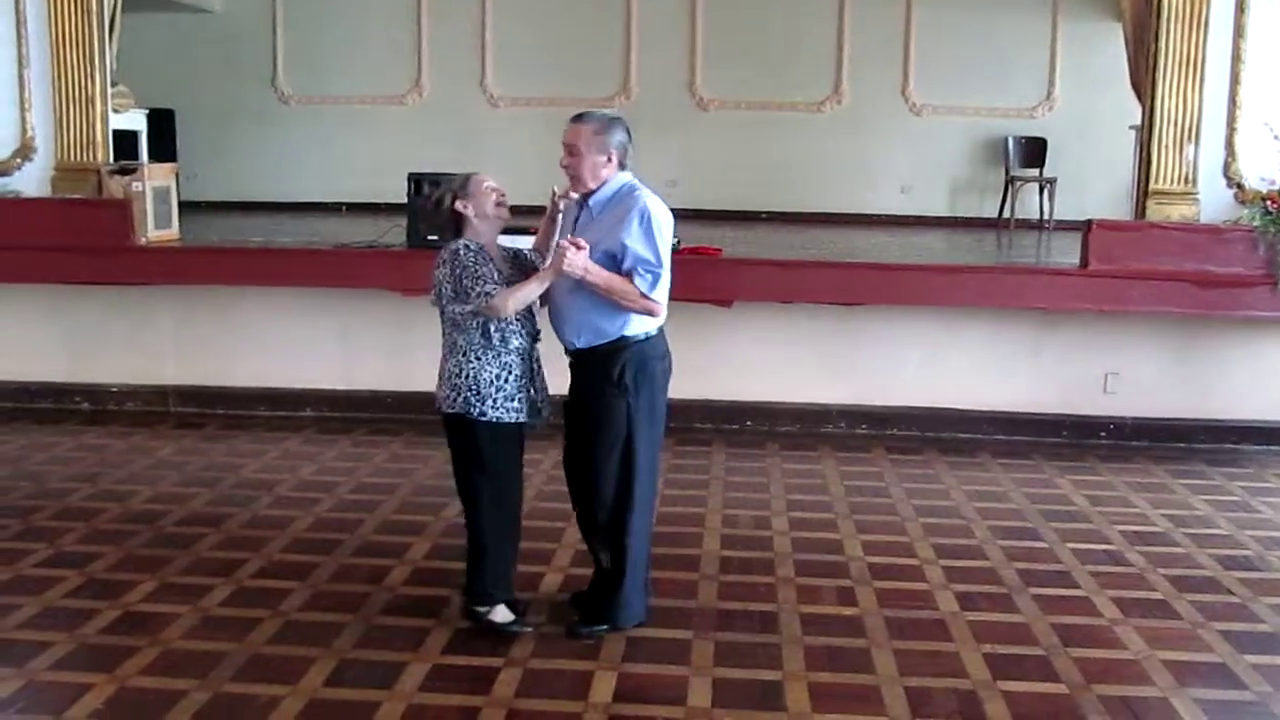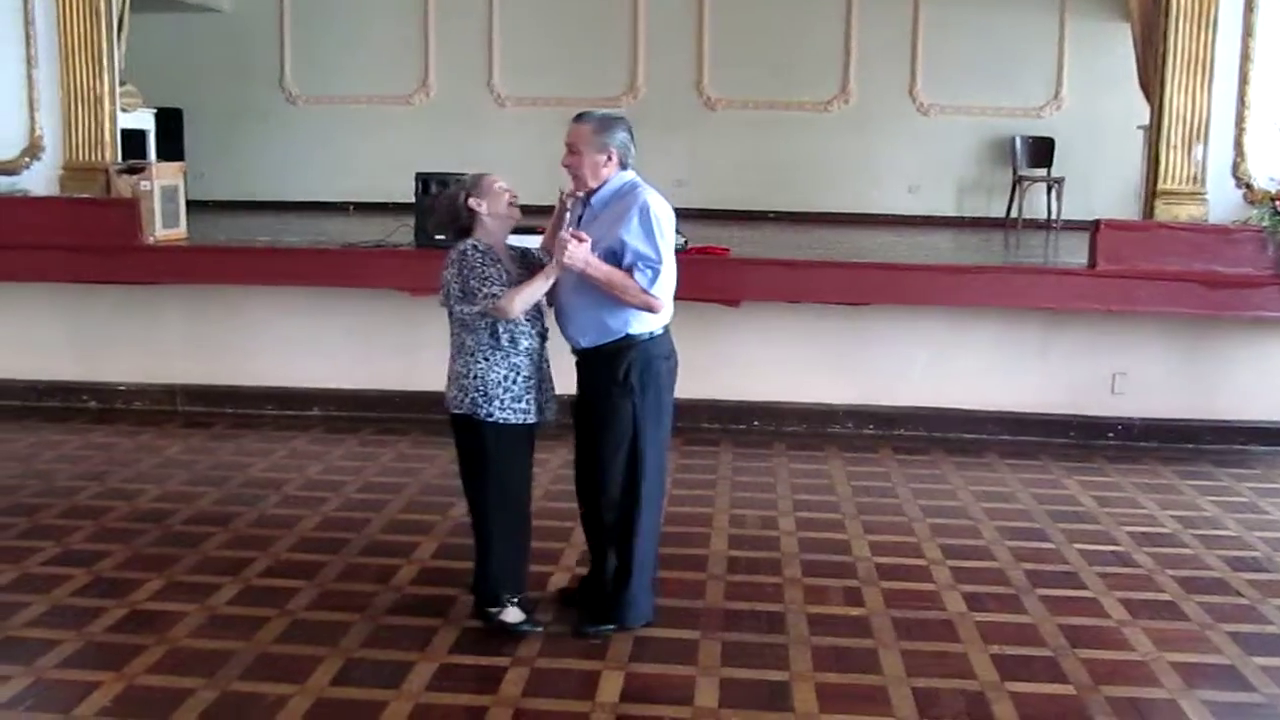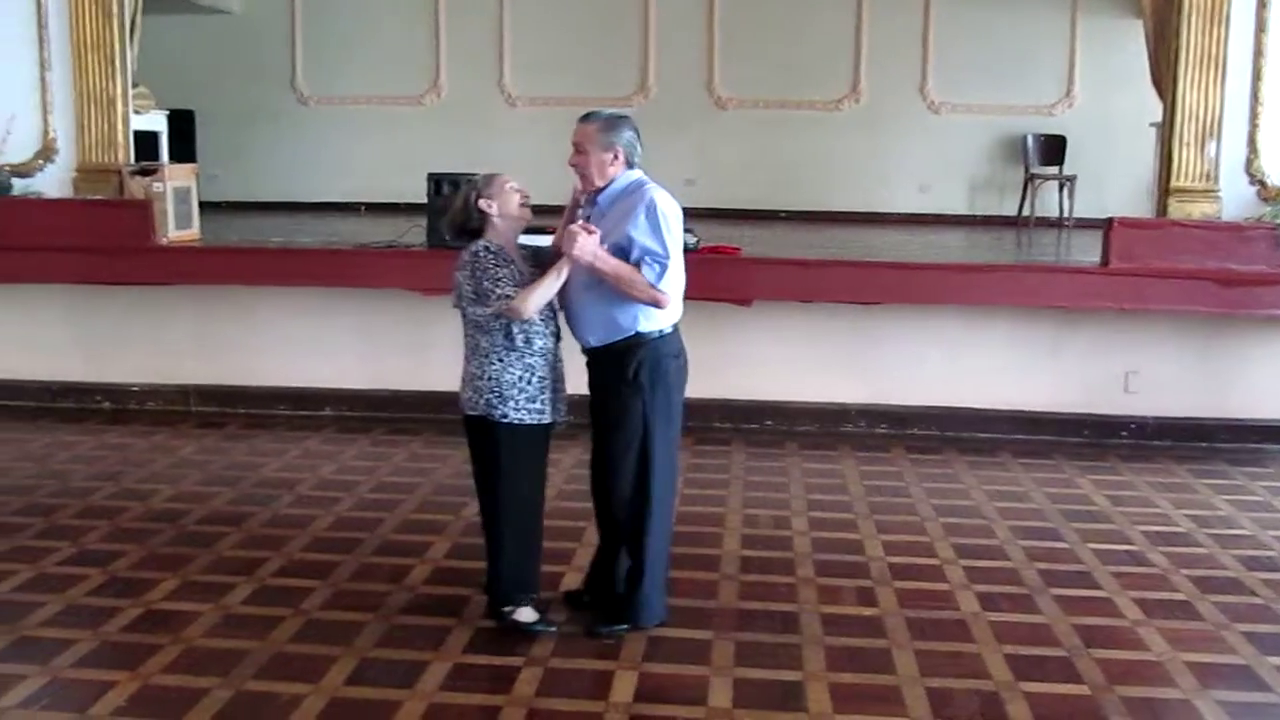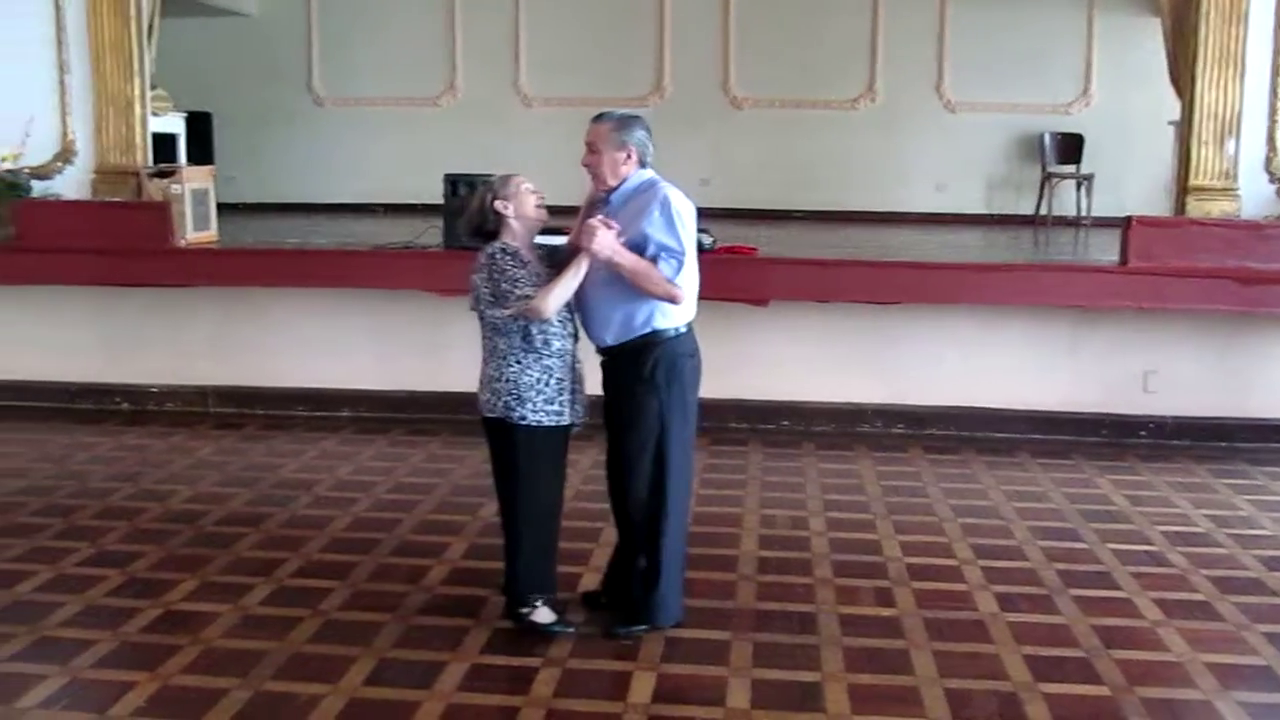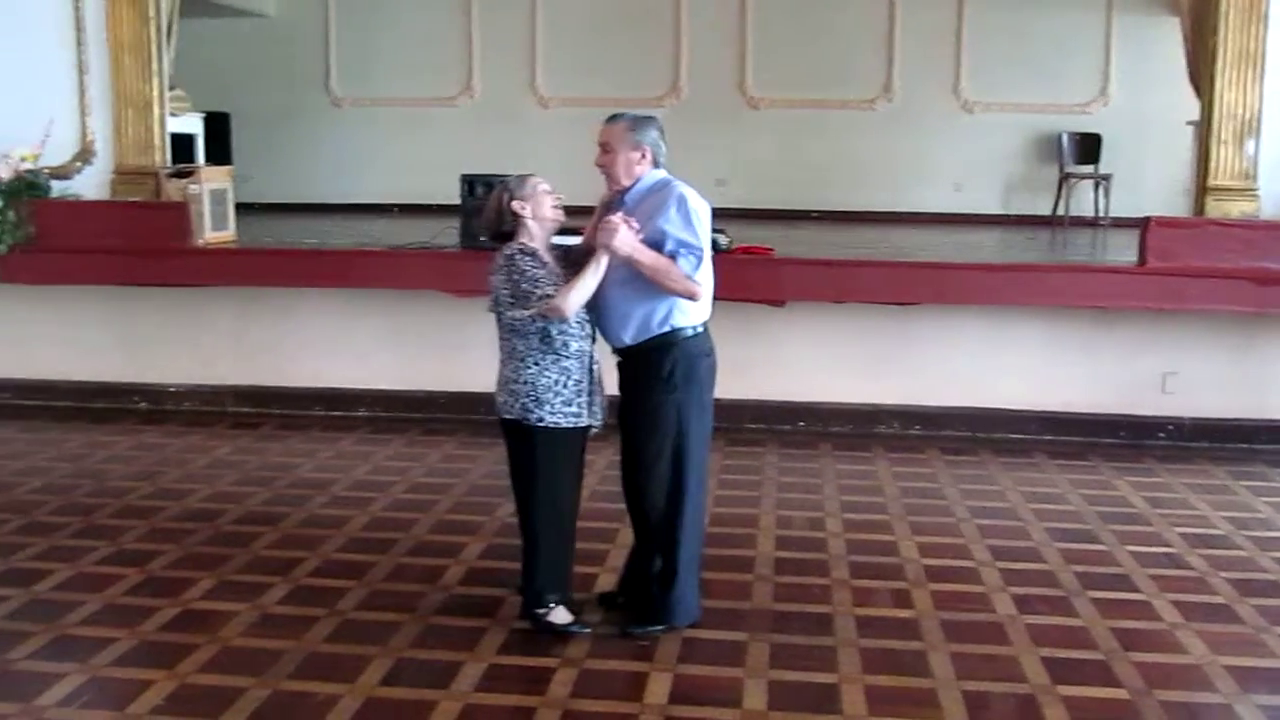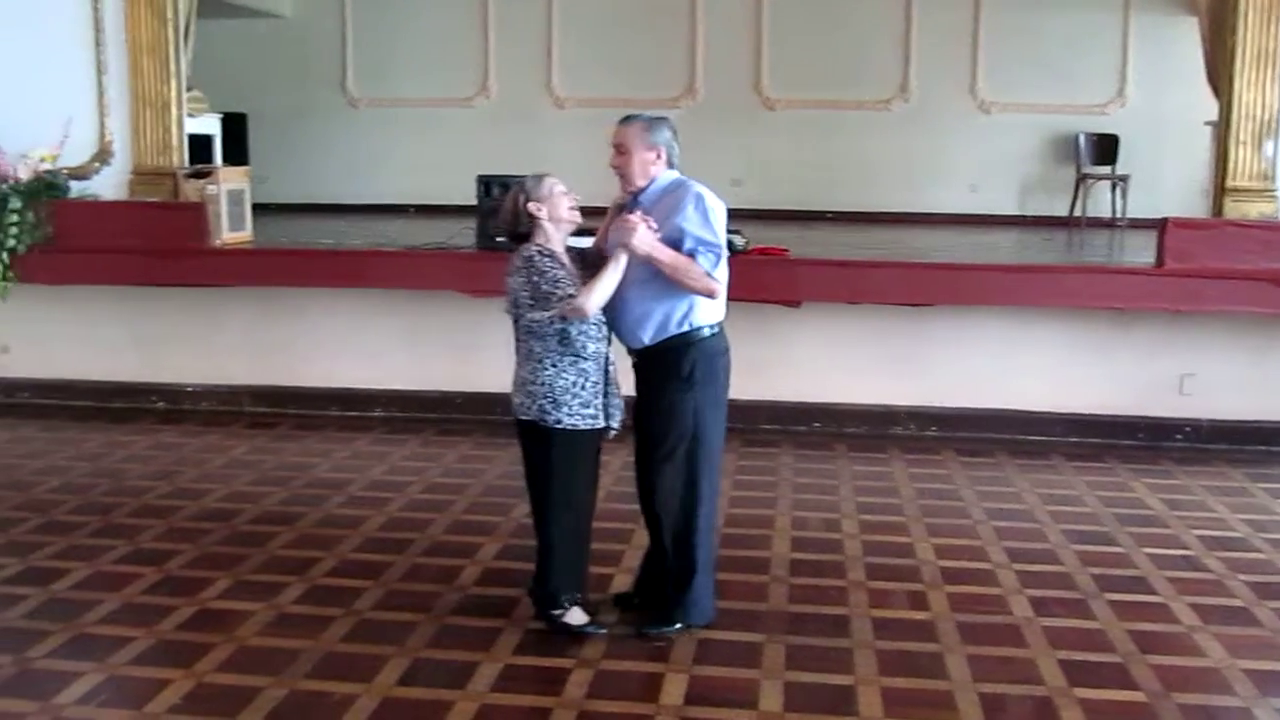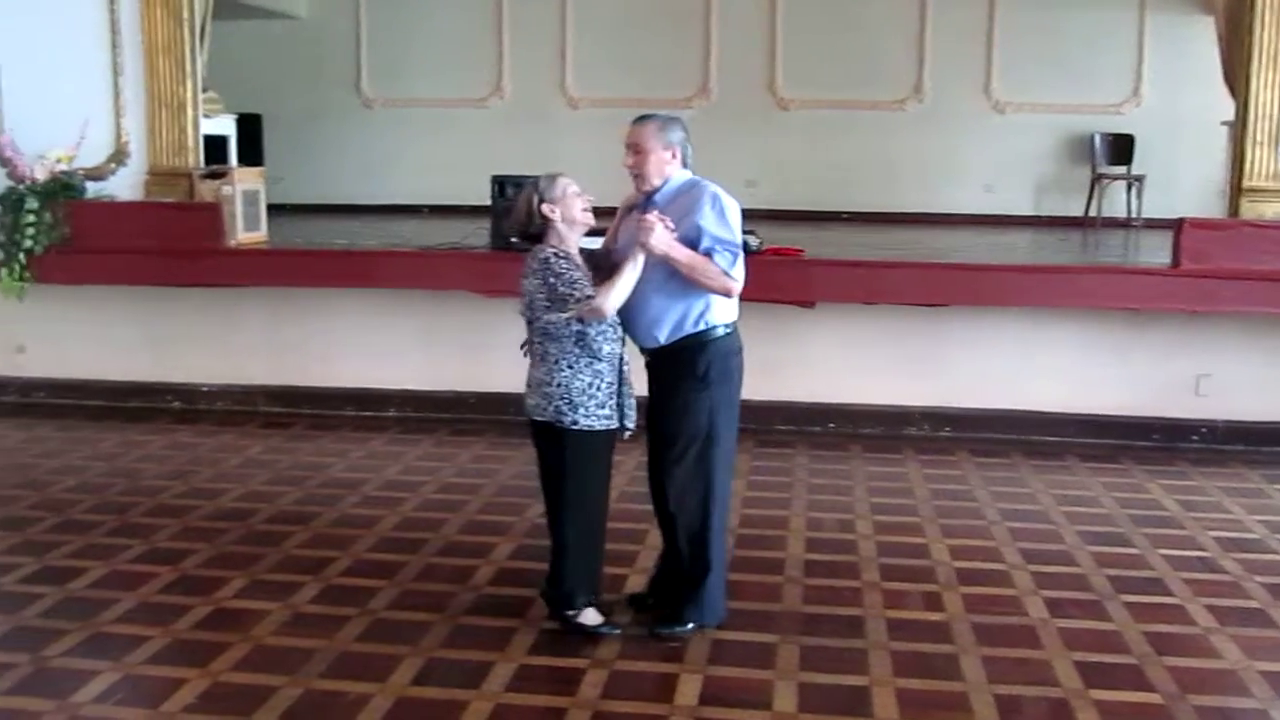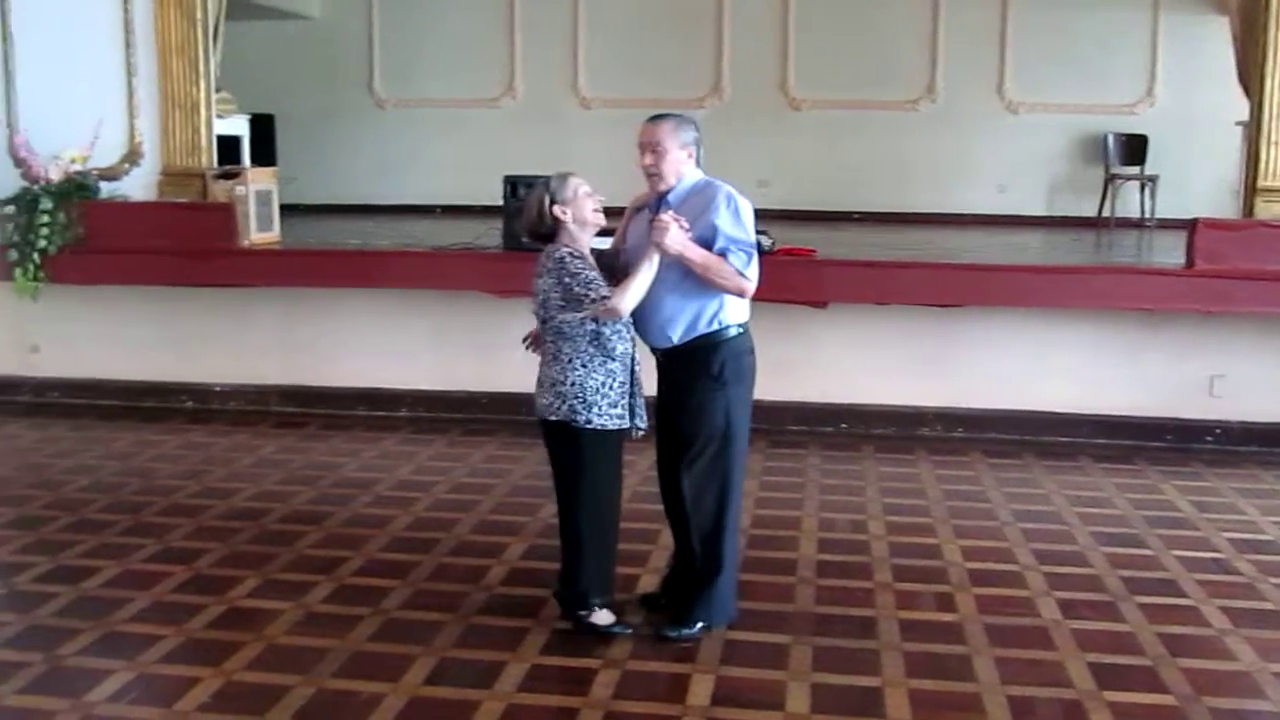
dt=0.1s
person 1, frame 1
left shoulder: (641, 210)
right shoulder: (582, 207)
left elbow: (653, 301)
left wrist: (587, 270)
left hip: (628, 362)
right hip: (590, 359)
left knee: (620, 484)
right knee: (583, 473)
left ankle: (622, 602)
right ankle: (607, 579)
person 1, frame 2
left shoulder: (642, 207)
right shoulder: (589, 206)
left elbow: (653, 298)
left wrist: (586, 263)
left hip: (634, 361)
right hip: (599, 359)
left knee: (629, 483)
right knee: (594, 477)
left ankle: (628, 602)
right ankle: (600, 582)
person 1, frame 3
left shoulder: (648, 204)
right shoulder: (597, 204)
left elbow: (661, 294)
left wrist: (595, 257)
left hip: (644, 360)
right hip: (610, 357)
left knee: (640, 482)
right knee: (609, 477)
left ankle: (640, 601)
right ankle: (607, 582)
person 1, frame 4
left shoulder: (661, 202)
right shoulder: (607, 207)
left elbow: (675, 288)
left wrist: (612, 252)
left hip: (658, 358)
right hip: (623, 357)
left knee: (655, 481)
right knee: (626, 477)
left ankle: (657, 602)
right ankle: (623, 583)
person 1, frame 5
left shoulder: (676, 201)
right shoulder: (621, 206)
left elbow: (694, 285)
right elbow: (601, 278)
left wrist: (631, 249)
left hip: (674, 357)
right hip: (639, 357)
left knee: (671, 481)
right knee: (641, 477)
left ankle: (673, 602)
right ankle: (640, 583)
person 1, frame 6
left shoulder: (692, 200)
right shoulder: (627, 211)
left elbow: (712, 283)
left wrist: (649, 248)
left hip: (690, 357)
right hip: (652, 358)
left knee: (683, 479)
right knee: (655, 476)
left ankle: (687, 601)
right ankle: (656, 583)
person 1, frame 7
left shoulder: (706, 201)
right shoulder: (637, 211)
left elbow: (729, 282)
left wrist: (666, 247)
left hip: (703, 356)
right hip: (664, 357)
left knee: (695, 478)
right knee: (667, 475)
left ankle: (699, 601)
right ankle: (671, 583)
person 1, frame 8
left shoulder: (720, 201)
right shoulder: (643, 215)
left elbow: (743, 283)
left wrist: (682, 247)
left hip: (716, 358)
right hip: (673, 359)
left knee: (709, 479)
right knee: (675, 477)
left ankle: (710, 602)
right ankle: (684, 582)
person 2, frame 1
left shoulder: (506, 255)
right shoulder: (459, 256)
left elbow: (535, 262)
right elbow: (501, 305)
left wrist: (553, 215)
right wrist: (559, 269)
left hip: (508, 397)
right hip: (477, 400)
left knee: (504, 496)
right knee: (490, 500)
left ankle: (494, 586)
right ankle: (483, 599)
person 2, frame 2
left shoulder: (516, 256)
right shoulder: (467, 256)
left elbow: (543, 264)
right elbow: (509, 307)
right wrist: (561, 265)
left hip: (518, 398)
right hip: (485, 402)
left knee: (513, 498)
right knee: (497, 500)
left ankle: (504, 588)
right ankle: (493, 599)
person 2, frame 3
left shoulder: (527, 255)
right shoulder: (479, 258)
left elbow: (554, 267)
right elbow: (522, 307)
right wrist: (571, 258)
left hip: (532, 398)
right hip: (499, 402)
left knee: (526, 498)
right knee: (509, 500)
left ankle: (517, 587)
right ankle: (506, 598)
person 2, frame 4
left shoulder: (537, 256)
right shoulder: (494, 260)
left elbow: (568, 267)
right elbow: (541, 306)
right wrist: (588, 255)
left hip: (549, 401)
right hip: (518, 404)
left knee: (544, 500)
right knee: (527, 502)
left ankle: (533, 587)
right ankle: (524, 599)
person 2, frame 5
left shoulder: (553, 256)
right shoulder: (513, 261)
left elbow: (587, 263)
right elbow: (563, 305)
right wrist: (607, 251)
left hip: (567, 401)
right hip: (536, 405)
left knee: (561, 500)
right knee: (544, 502)
left ankle: (549, 588)
right ankle: (540, 600)
person 2, frame 6
left shoulder: (564, 259)
right shoulder: (531, 262)
left elbow: (598, 266)
right elbow: (583, 305)
right wrist: (626, 251)
left hip: (581, 403)
right hip: (553, 407)
left knee: (575, 502)
right knee: (561, 503)
left ankle: (558, 588)
right ankle: (556, 601)
person 2, frame 7
left shoulder: (574, 259)
right shoulder: (546, 263)
left elbow: (612, 268)
right elbow: (601, 305)
right wrist: (642, 250)
left hip: (593, 403)
right hip: (567, 406)
left knee: (588, 502)
right knee: (574, 504)
left ankle: (572, 588)
right ankle: (569, 601)
person 2, frame 8
left shoulder: (582, 259)
right shoulder: (560, 263)
right elbow: (617, 305)
right wrist: (656, 249)
left hip: (600, 403)
right hip: (578, 407)
left knee: (598, 502)
right knee: (587, 503)
left ankle: (582, 589)
right ankle: (583, 602)
